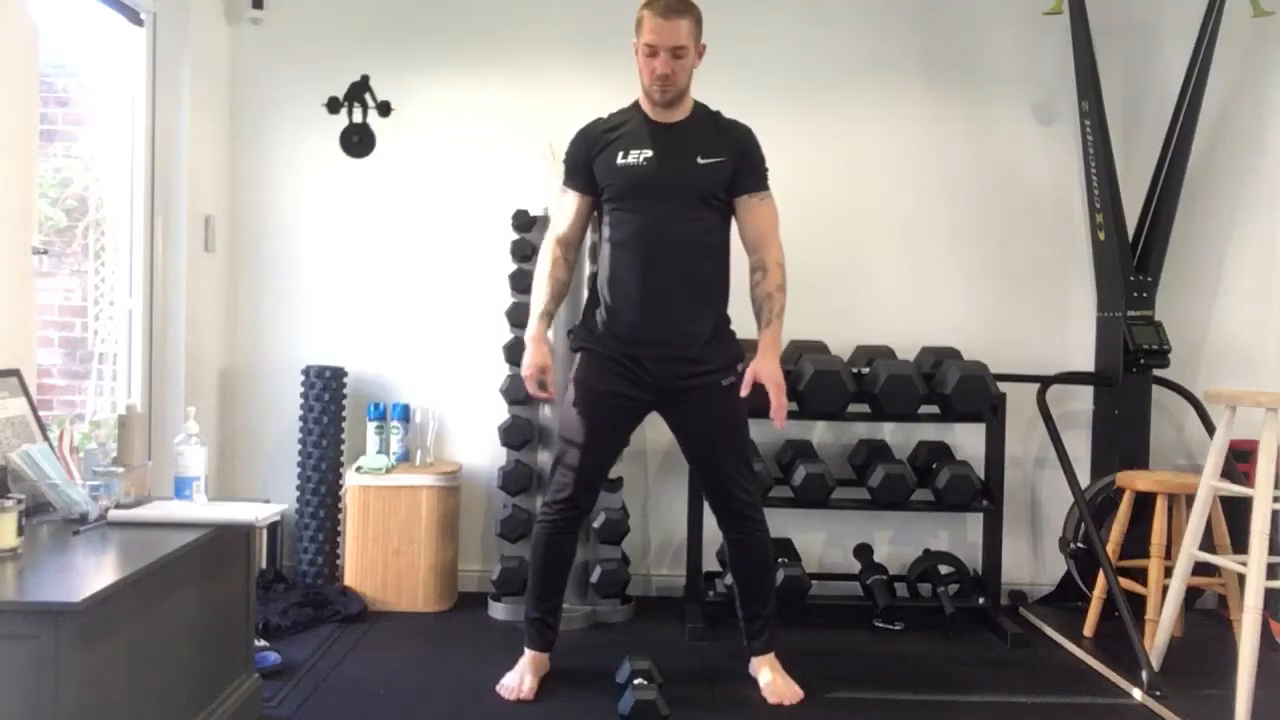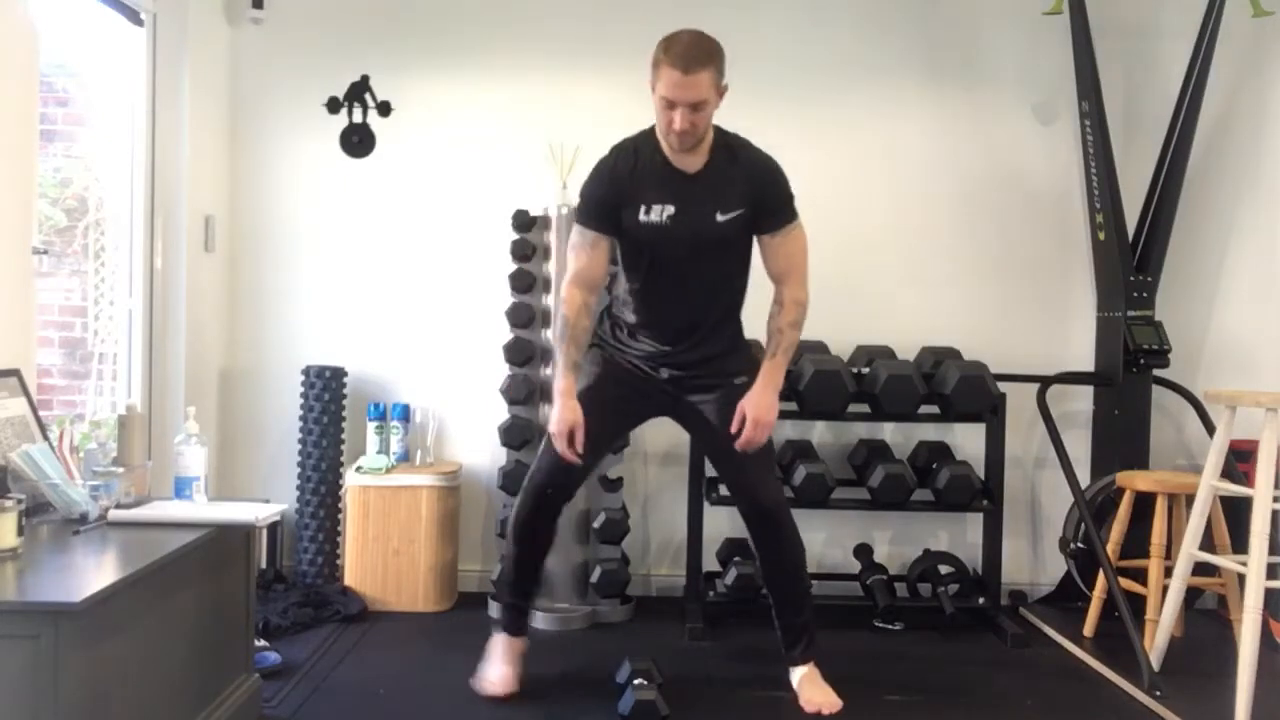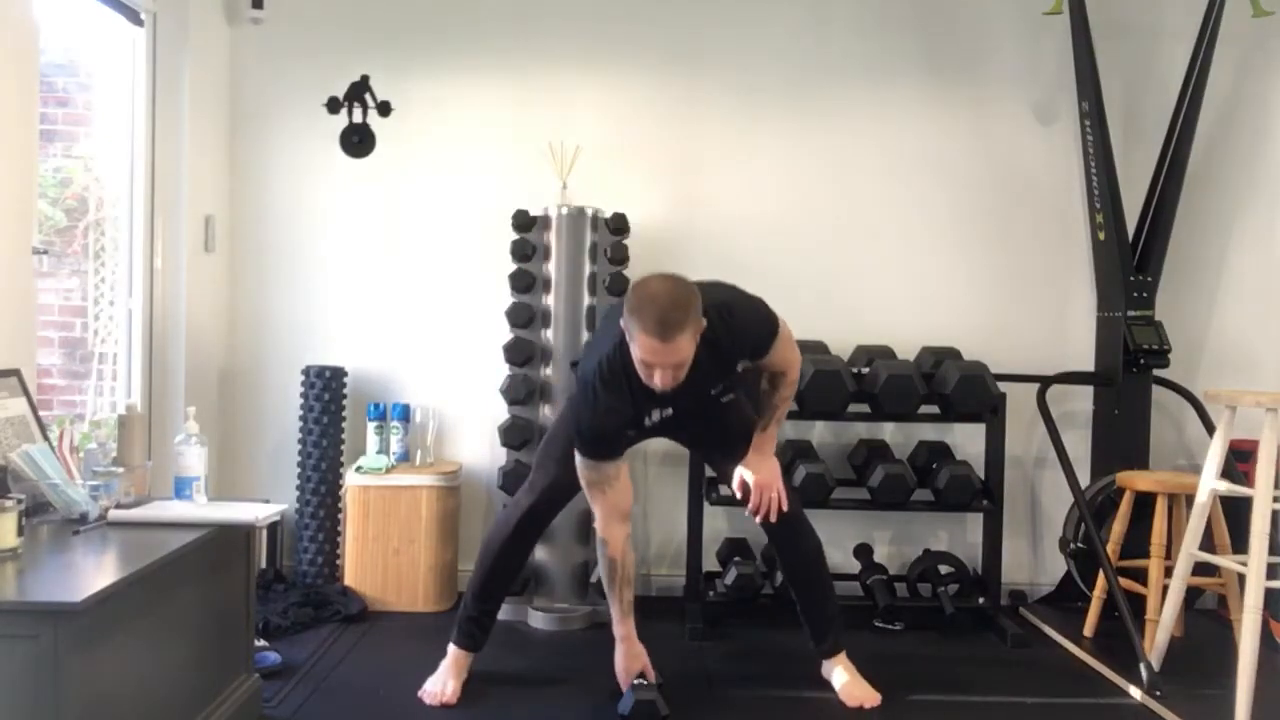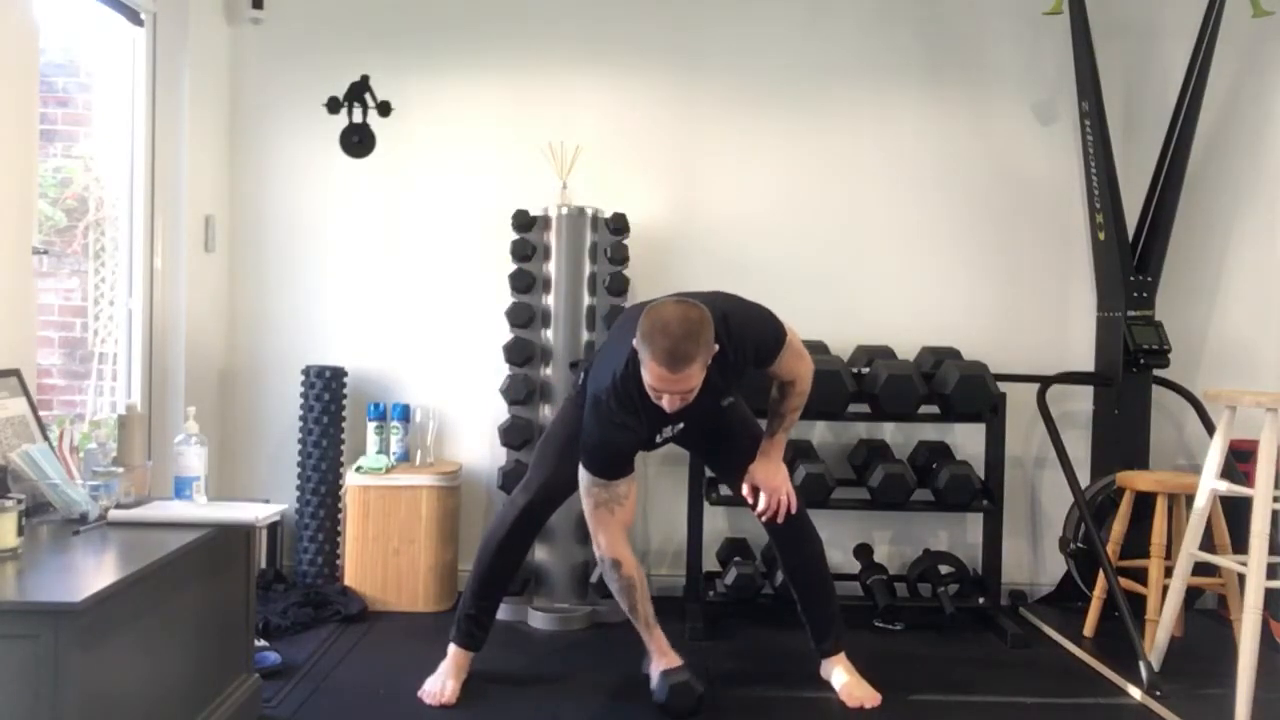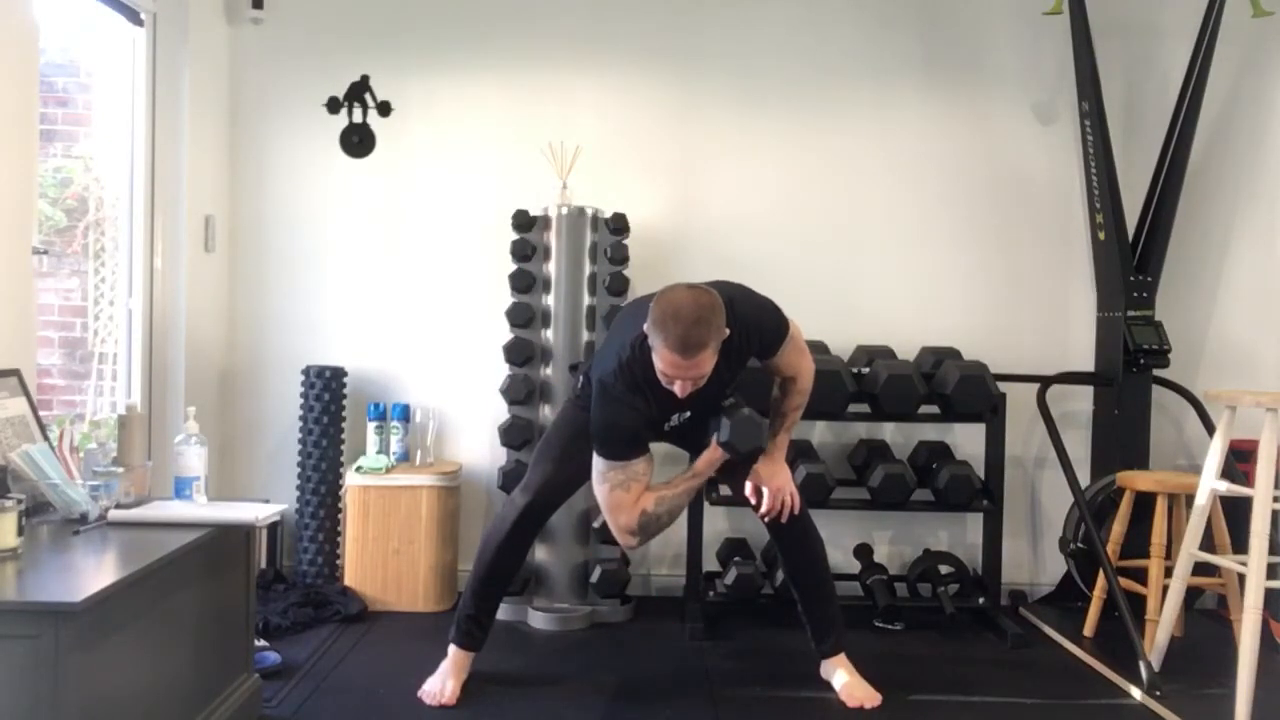
dt=1s
person 1, frame 1
left shoulder: (732, 142)
right shoulder: (599, 139)
left elbow: (765, 253)
right elbow: (560, 242)
left wrist: (769, 347)
right wrist: (537, 333)
left hip: (705, 362)
right hip: (609, 357)
left knee: (739, 508)
right knee: (563, 503)
left ankle: (762, 653)
right ankle: (536, 650)
person 1, frame 2
left shoulder: (757, 175)
right shoulder: (616, 173)
left elbow: (791, 287)
right elbow: (579, 287)
left wrist: (767, 384)
right wrist: (564, 392)
left hip: (717, 367)
right hip: (625, 359)
left knee: (765, 507)
right knee: (542, 487)
left ankle: (802, 661)
right ankle: (509, 637)
person 1, frame 3
left shoulder: (738, 316)
right shoulder: (601, 382)
left elbow: (785, 366)
right elbow: (612, 524)
left wrist: (761, 449)
right wrist: (625, 638)
left hip: (711, 398)
right hip: (621, 407)
left knee: (779, 507)
right knee: (532, 504)
left ankle: (833, 658)
right ankle: (459, 654)
person 1, frame 4
left shoulder: (744, 326)
right shoulder: (611, 399)
left elbow: (798, 372)
right elbow: (609, 542)
left wrist: (770, 455)
right wrist: (658, 648)
left hip: (713, 404)
right hip: (606, 396)
left knee: (782, 505)
right knee: (531, 503)
left ankle: (833, 657)
right ankle: (459, 653)
person 1, frame 5
left shoulder: (750, 315)
right shoulder: (618, 380)
left elbow: (797, 370)
right elbow: (629, 527)
left wrist: (773, 455)
right wrist: (710, 461)
left hip: (711, 408)
right hip: (605, 400)
left knee: (783, 503)
right knee: (531, 501)
left ankle: (833, 657)
right ankle: (459, 653)
